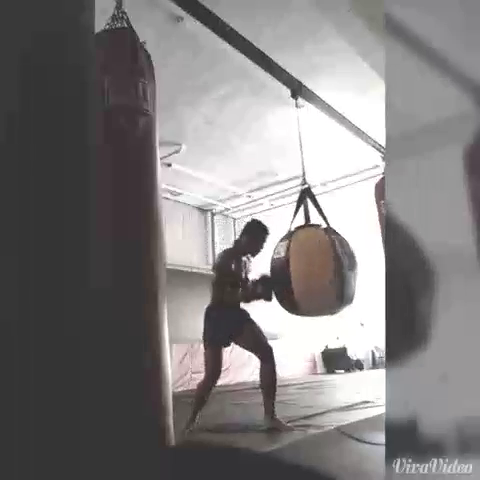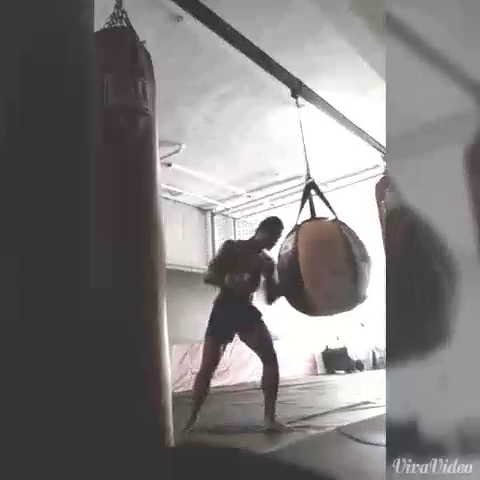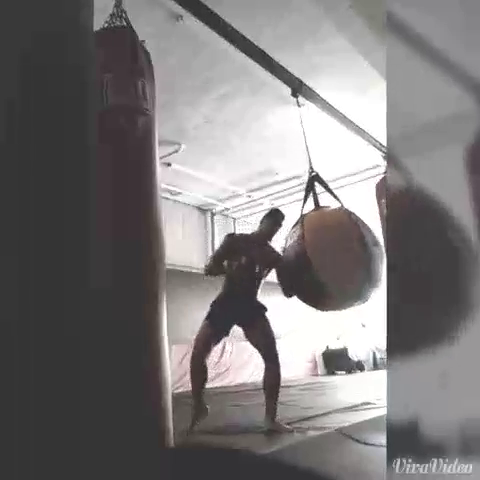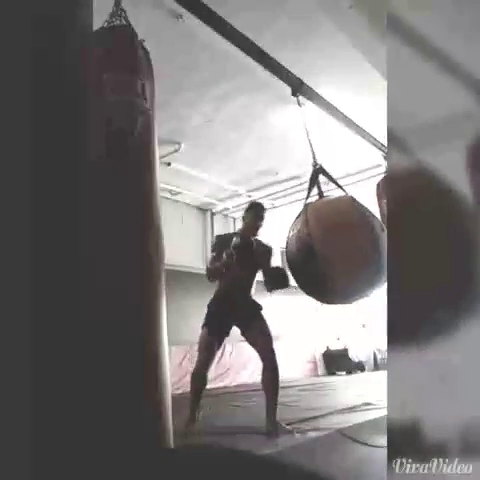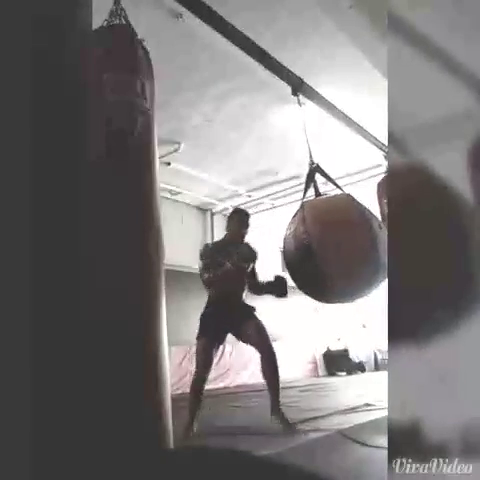
dt=0.2s
person 1, frame 1
left shoulder: (245, 260)
right shoulder: (227, 260)
right elbow: (222, 296)
left wrist: (257, 289)
right wrist: (253, 293)
left hip: (236, 314)
right hip: (217, 317)
left knee: (267, 353)
right knee: (212, 375)
left ankle: (270, 416)
right ankle: (192, 418)
person 1, frame 2
left shoulder: (268, 263)
right shoulder: (231, 248)
left elbow: (270, 298)
right elbow: (209, 276)
left wrist: (282, 289)
right wrist: (233, 281)
left hip: (247, 310)
right hip: (224, 310)
left knee: (270, 358)
right knee: (207, 368)
left ankle: (270, 418)
right ankle: (193, 417)
person 1, frame 3
left shoulder: (274, 256)
right shoulder: (234, 241)
left elbow: (288, 292)
right elbow: (209, 269)
right wrist: (231, 267)
left hip: (251, 305)
right hip: (226, 302)
left knee: (272, 358)
right knee: (197, 355)
left ankle: (271, 419)
right ankle: (199, 409)
person 1, frame 4
left shoulder: (264, 250)
right shoulder: (223, 241)
right elbow: (211, 275)
right wrist: (229, 257)
left hip: (246, 304)
right hip: (221, 303)
left knee: (270, 358)
right knee: (203, 363)
left ankle: (271, 419)
right ankle: (192, 416)
person 1, frame 5
left shoulder: (249, 253)
right shoulder: (210, 250)
left elbow: (254, 287)
right elbow: (207, 281)
left wrist: (271, 286)
right wrist: (231, 267)
left hip: (239, 308)
right hip: (214, 310)
left knee: (267, 350)
right knee: (201, 371)
left ankle: (276, 408)
right ankle: (190, 424)
